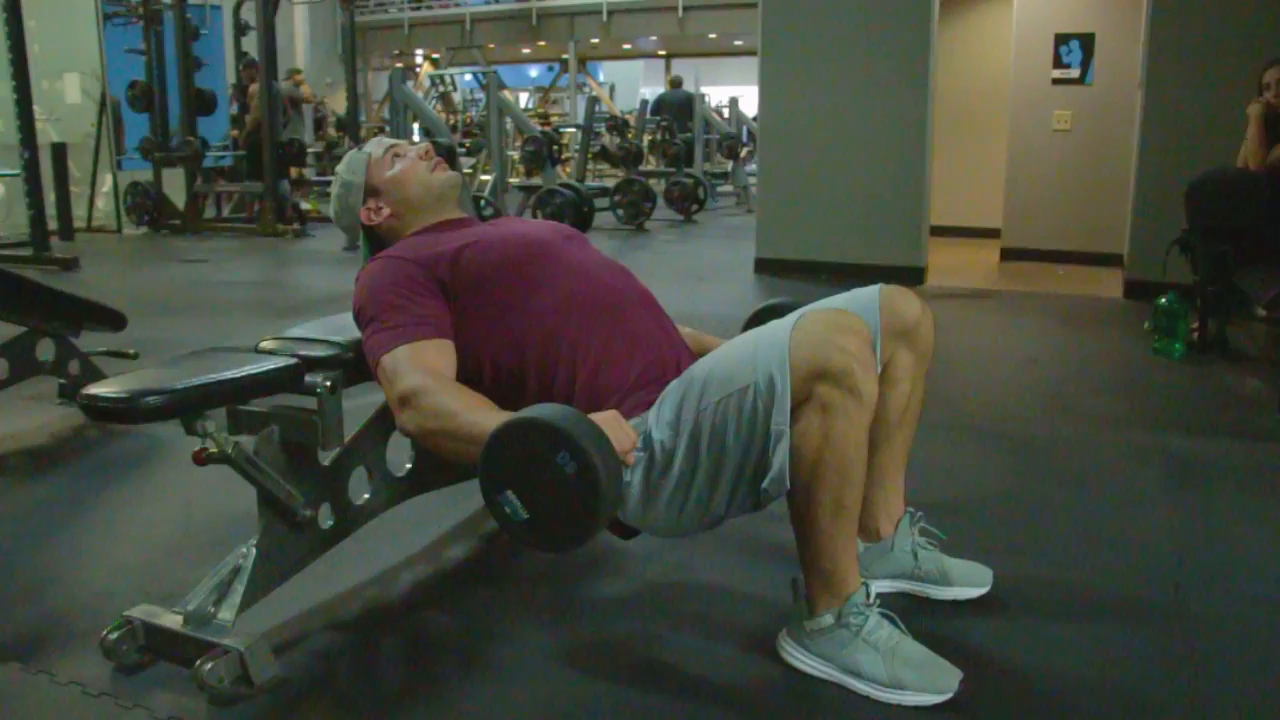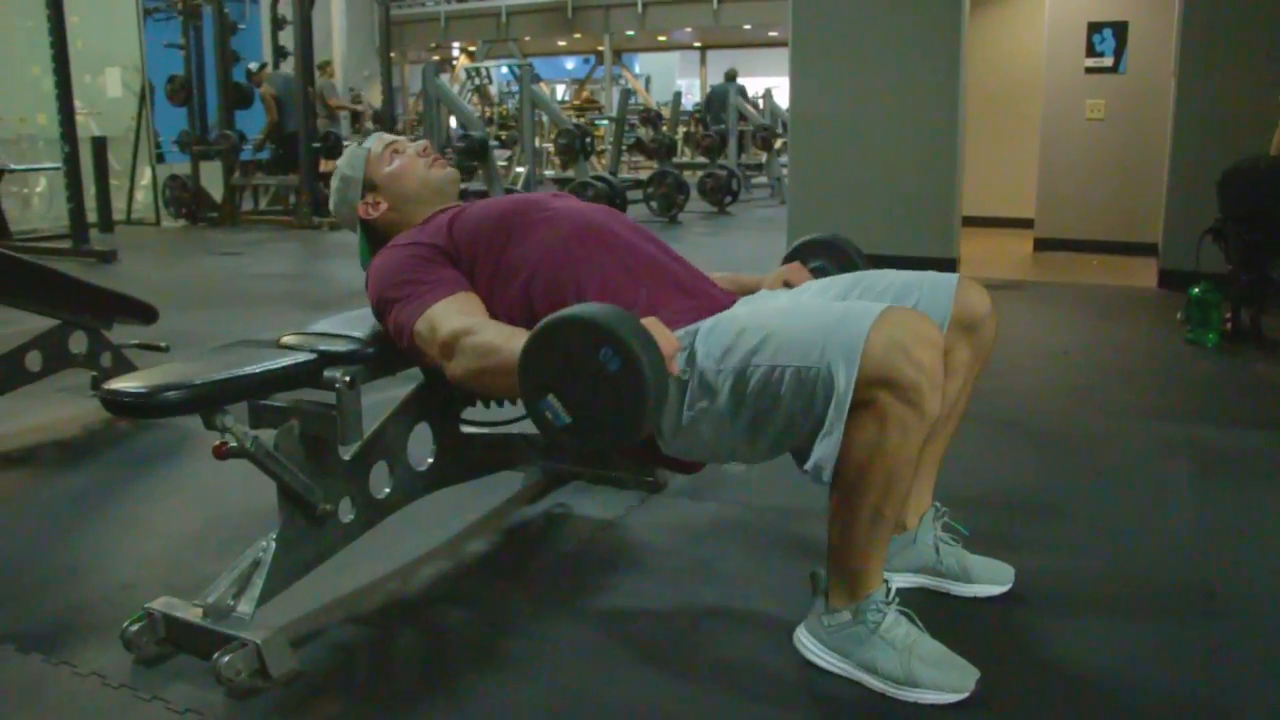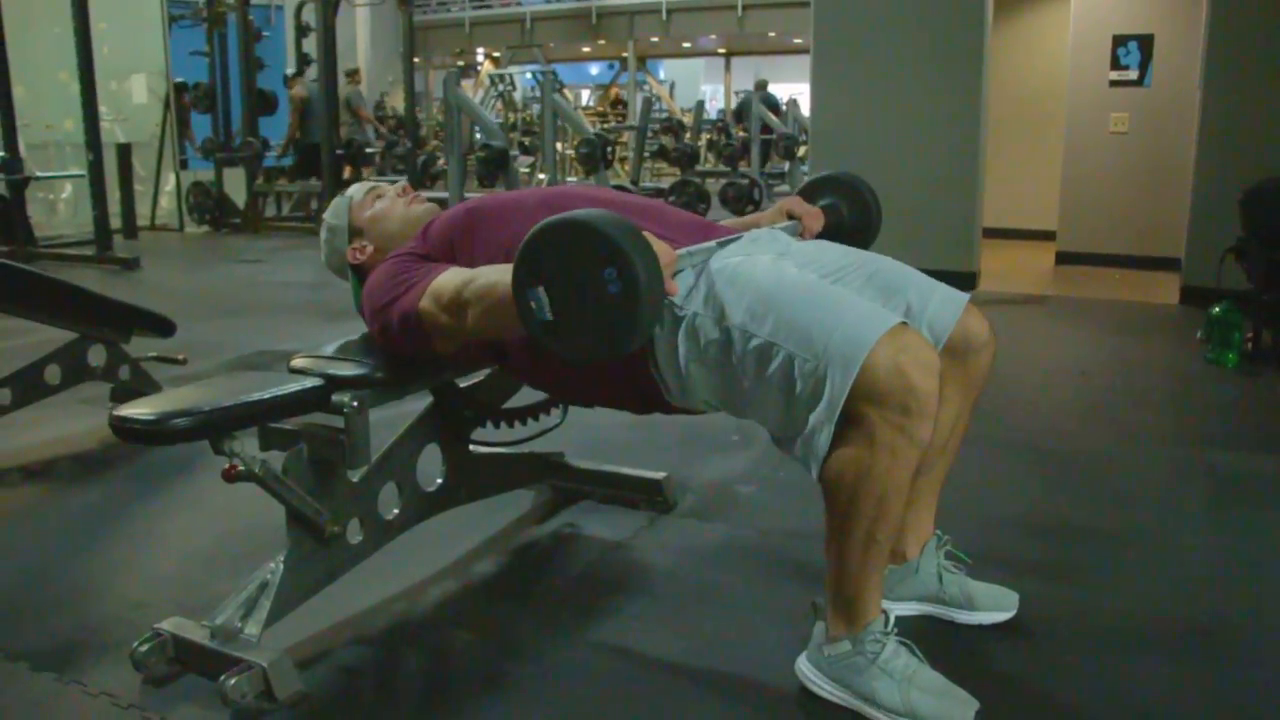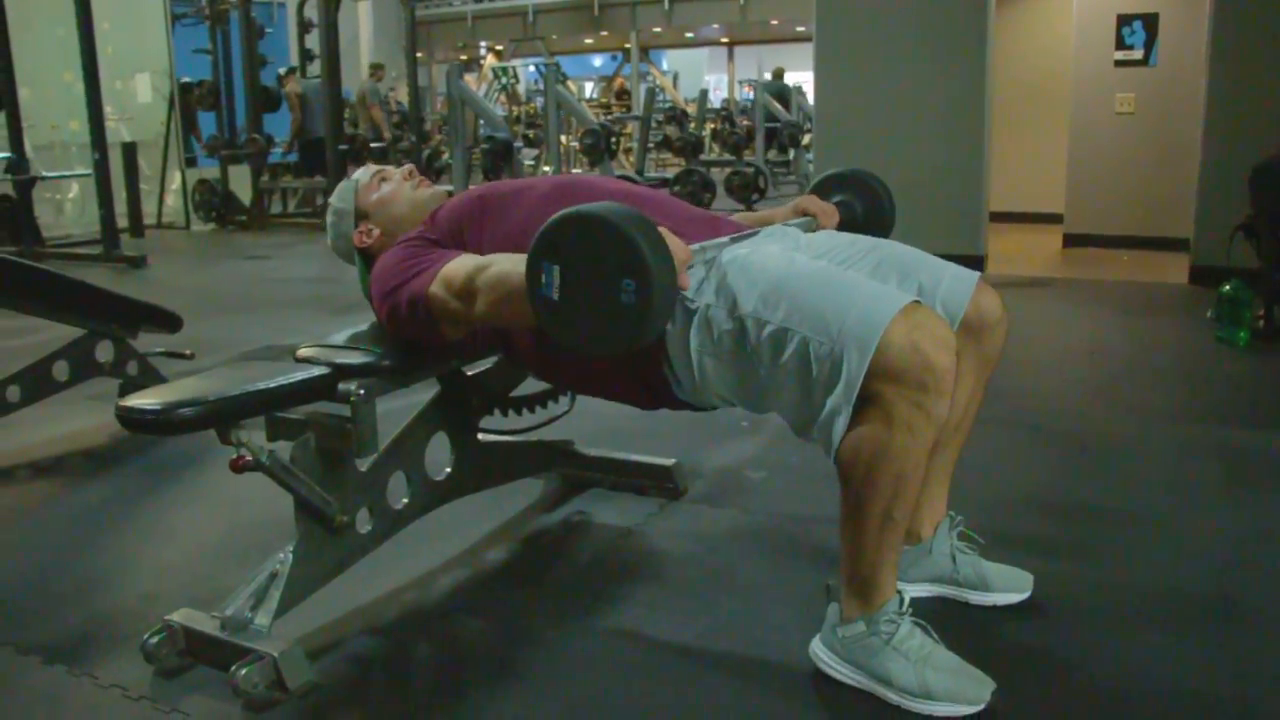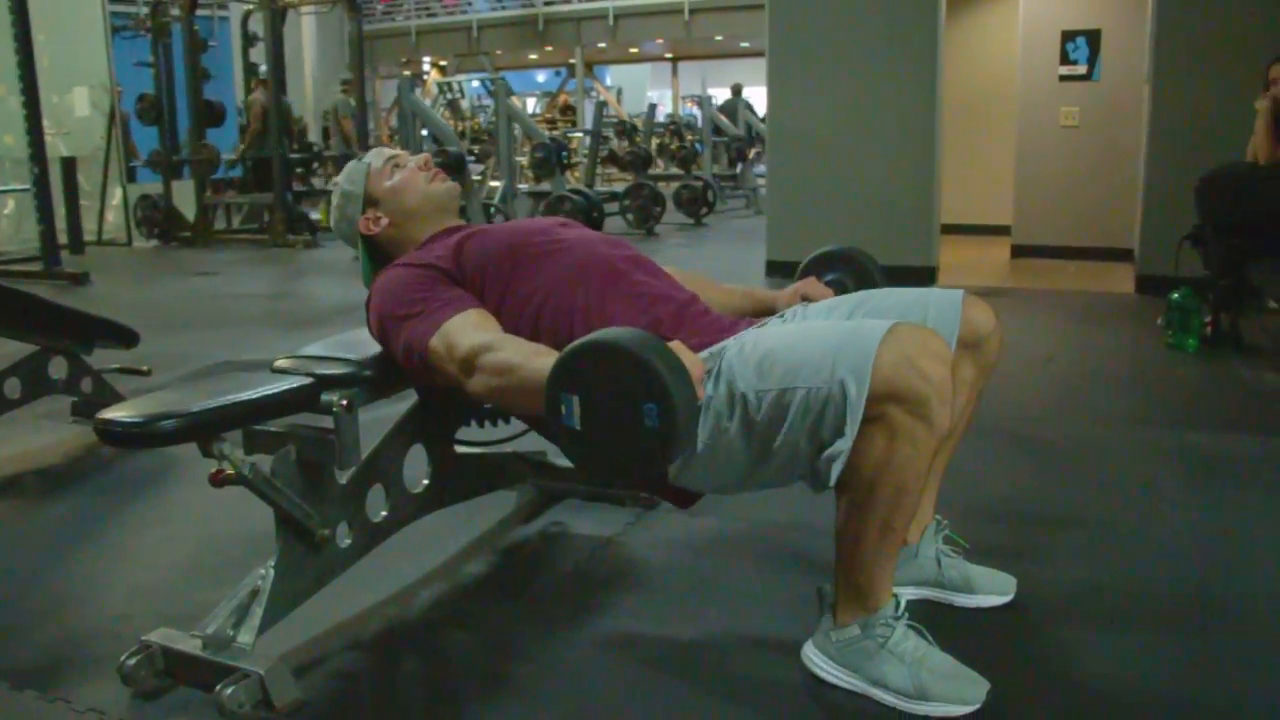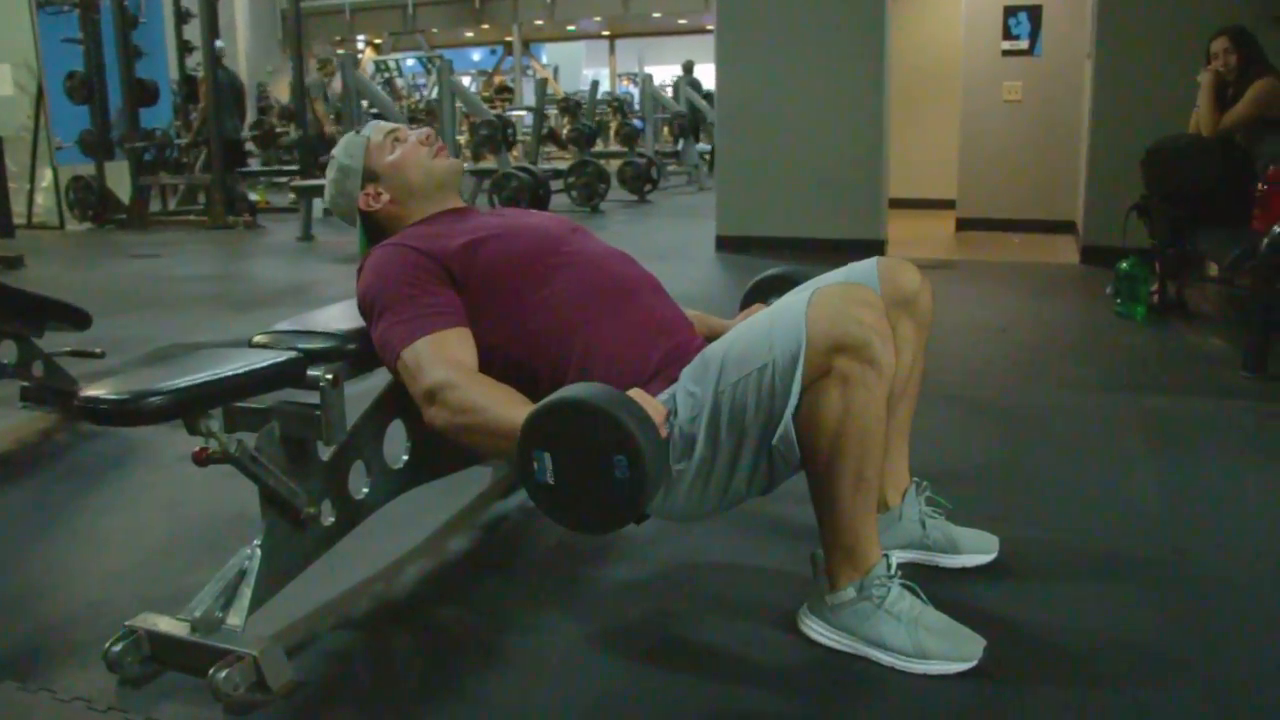
dt=0.7s
person 1, frame 1
left shoulder: (508, 233)
right shoulder: (400, 271)
right elbow: (418, 398)
left wrist: (738, 350)
left hip: (696, 392)
right hip: (650, 442)
left knee: (899, 315)
right knee: (836, 346)
left ankle: (882, 540)
right ankle: (833, 621)
person 1, frame 2
left shoulder: (499, 221)
right shoulder: (408, 258)
right elbow: (464, 346)
left wrist: (755, 281)
left hip: (726, 318)
right hip: (682, 362)
left knee: (963, 308)
right knee: (904, 355)
left ankle: (908, 532)
right ankle: (850, 613)
person 1, frame 3
left shoulder: (474, 231)
right shoulder: (397, 281)
right elbow: (468, 304)
left wrist: (757, 217)
right hip: (679, 296)
left knee: (963, 337)
right knee: (900, 378)
left ankle: (907, 561)
right ankle: (849, 642)
person 1, frame 4
left shoulder: (482, 216)
right shoulder: (404, 266)
right elbow: (479, 289)
left wrist: (770, 214)
right hip: (687, 292)
left knee: (976, 314)
right knee: (916, 359)
left ankle: (920, 542)
right ankle: (864, 624)
person 1, frame 5
left shoulder: (518, 238)
right shoulder: (409, 283)
right elbow: (483, 361)
left wrist: (770, 300)
left hip: (734, 346)
right hip: (695, 396)
left knee: (968, 325)
right knee: (911, 371)
left ankle: (910, 547)
right ankle: (858, 627)
person 1, frame 6
left shoulder: (501, 226)
right shoulder: (402, 264)
right elbow: (445, 393)
left wrist: (732, 328)
left hip: (703, 372)
right hip: (667, 424)
left knee: (897, 284)
right knee: (849, 322)
left ankle: (891, 508)
right ankle: (853, 592)
